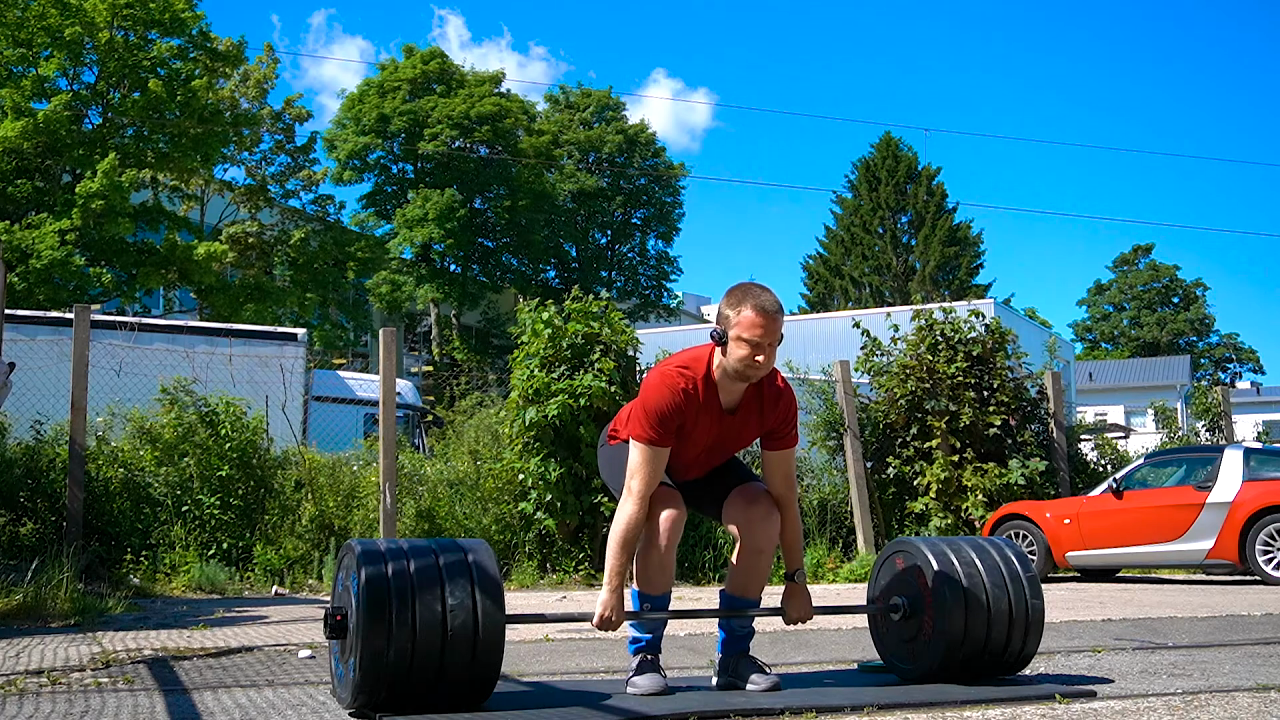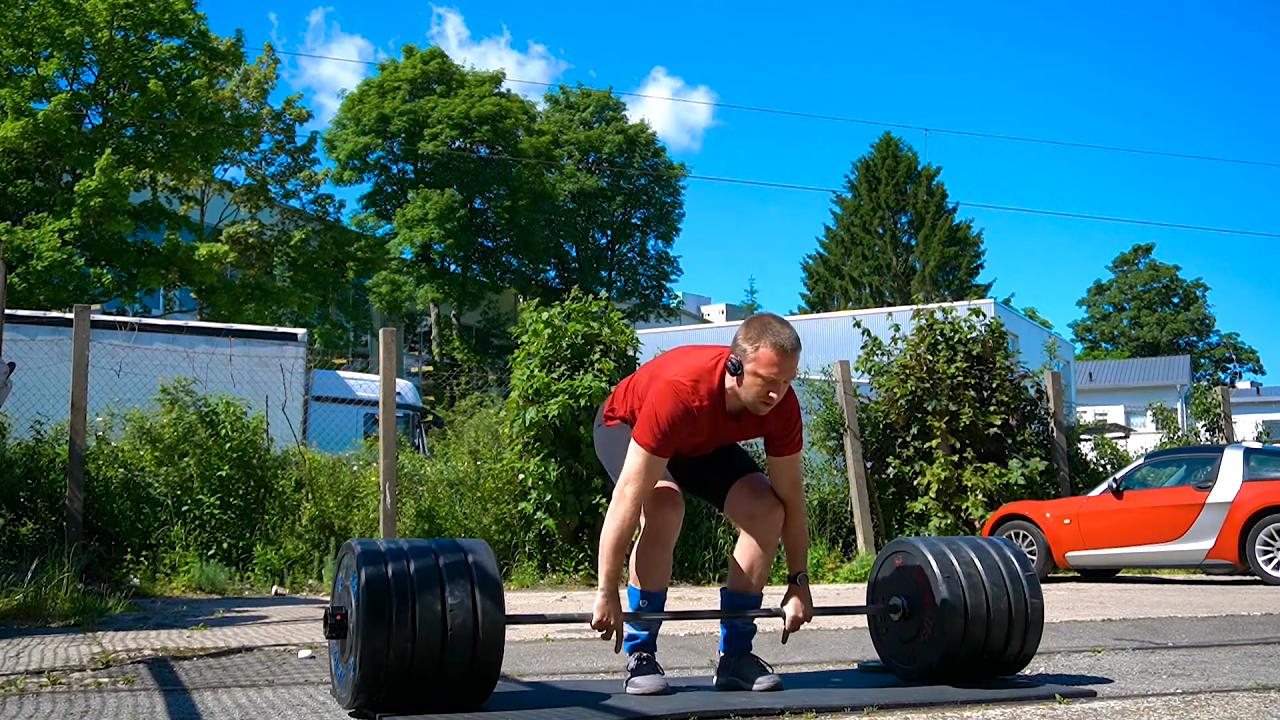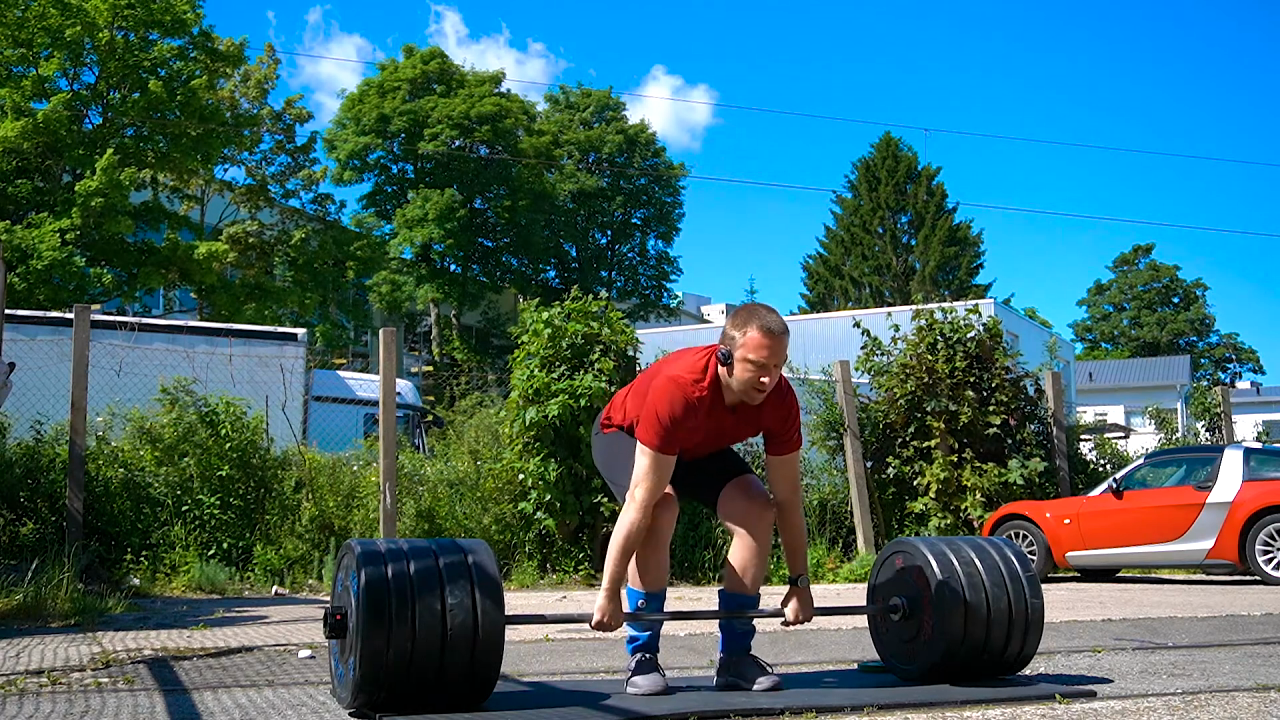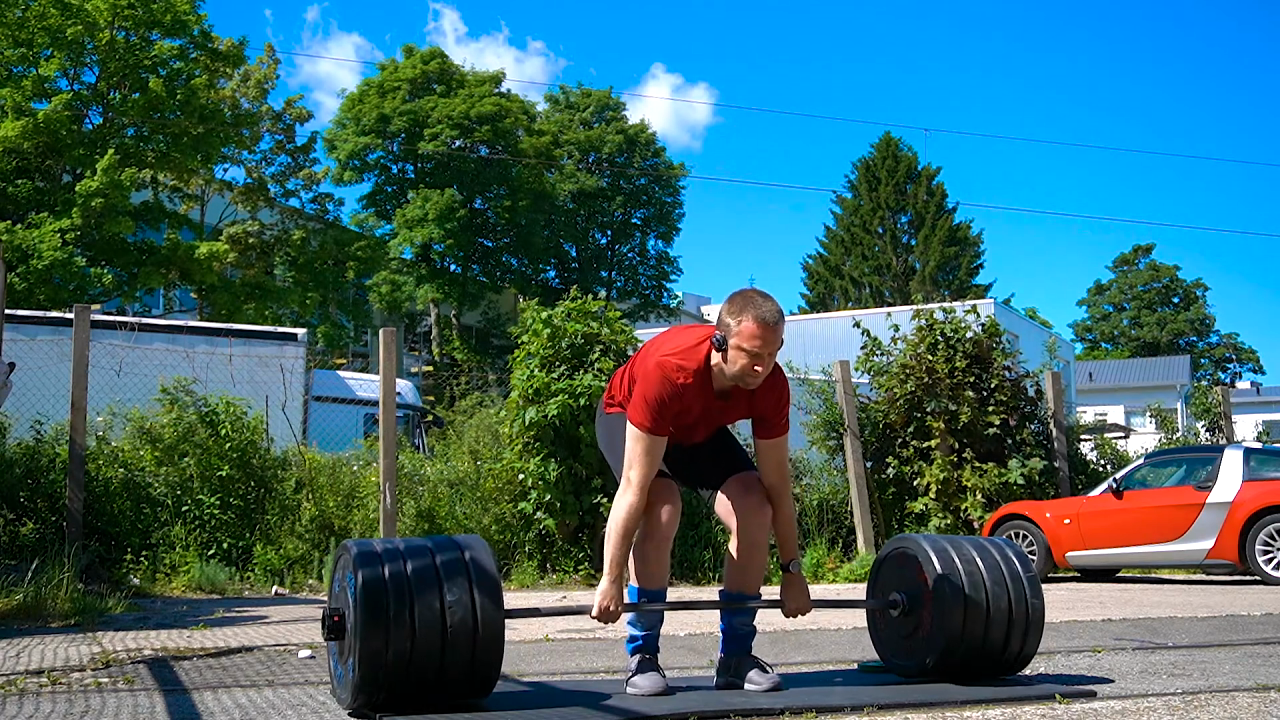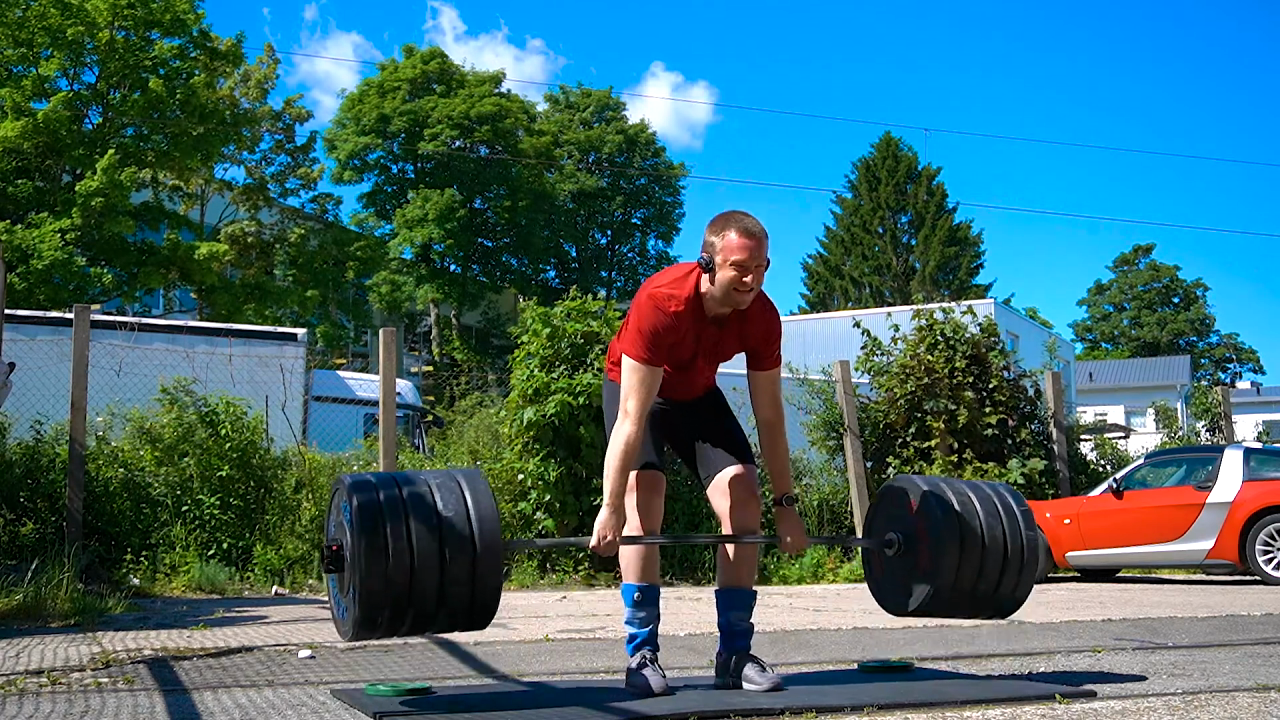
dt=1s
person 1, frame 1
left shoulder: (777, 396)
right shoulder: (670, 385)
left elbow: (784, 496)
right elbow: (636, 498)
left wrist: (795, 581)
right wrist: (612, 591)
left hip: (708, 461)
right hip: (629, 446)
left knee: (762, 519)
right knee: (666, 514)
left ankle: (733, 657)
right ankle: (644, 656)
person 1, frame 2
left shoulder: (782, 405)
right shoulder: (678, 393)
left elbow: (790, 499)
right elbow: (628, 497)
left wrist: (798, 582)
right wrist: (607, 593)
left hip: (705, 442)
right hip: (627, 425)
left knee: (763, 510)
right knee: (665, 506)
left ankle: (736, 654)
right ankle: (640, 654)
person 1, frame 3
left shoulder: (780, 399)
right shoulder: (677, 390)
left elbow: (788, 498)
right elbow: (641, 500)
left wrist: (799, 583)
right wrist: (609, 593)
left hip: (699, 446)
right hip: (624, 433)
left knee: (757, 512)
right knee: (661, 508)
left ankle: (735, 654)
right ankle: (642, 654)
person 1, frame 4
left shoulder: (771, 385)
right shoulder: (666, 372)
left elbow: (776, 482)
right elbow: (634, 486)
left wrist: (792, 570)
right wrist: (611, 579)
left hip: (700, 430)
right hip: (627, 416)
left knee: (755, 511)
right knee: (663, 508)
left ankle: (735, 655)
right ankle: (642, 656)
person 1, frame 5
left shoulder: (762, 316)
right shoulder: (661, 303)
left elbow: (770, 417)
right elbow: (633, 418)
left wrist: (787, 505)
right wrist: (610, 508)
left hip: (698, 394)
right hip: (634, 385)
left knee: (744, 501)
right knee: (645, 498)
left ankle: (735, 653)
right ankle: (641, 654)
